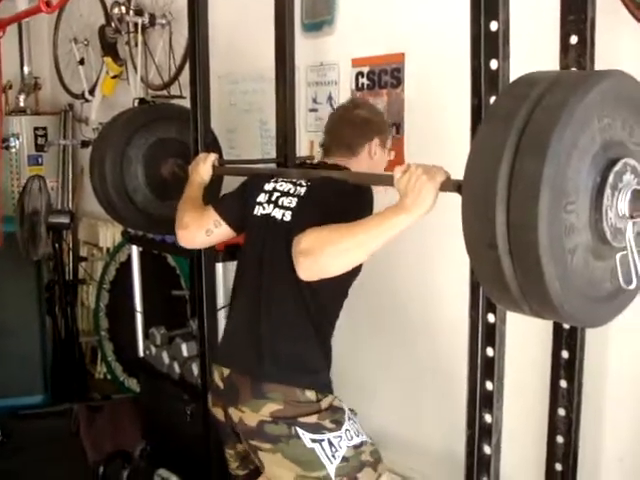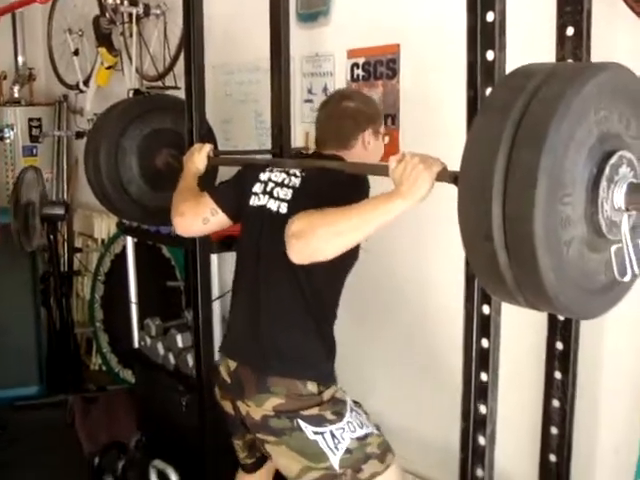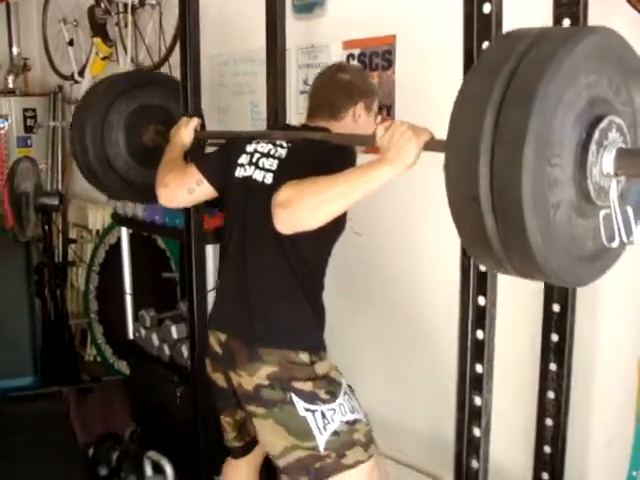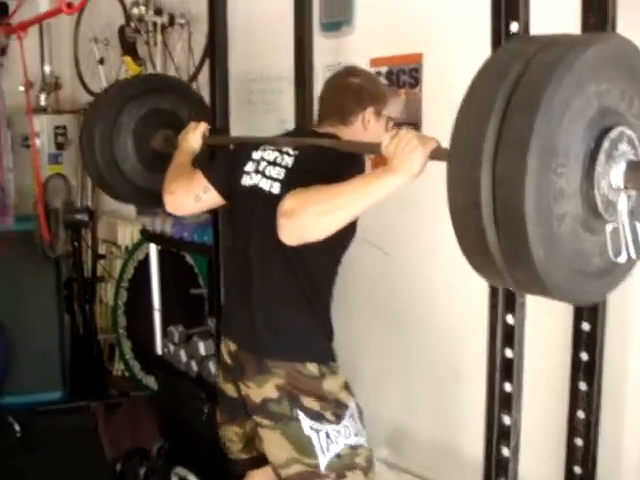
dt=0.3s
person 1, frame 1
left shoulder: (269, 182)
right shoulder: (349, 192)
left elbow: (191, 231)
right elbow: (312, 258)
left wrist: (197, 180)
right wrist: (408, 208)
left hip: (229, 378)
right hip: (285, 394)
person 1, frame 2
left shoulder: (264, 173)
right shoulder: (345, 183)
left elbow: (187, 218)
right elbow: (303, 242)
left wrist: (191, 170)
right wrist: (402, 196)
left hip: (234, 370)
right hip: (288, 387)
person 1, frame 3
left shoulder: (250, 145)
right shoulder: (331, 154)
left elbow: (171, 190)
right elbow: (290, 212)
left wrist: (178, 142)
right wrist: (389, 163)
left hip: (226, 341)
right hip: (280, 355)
person 1, frame 4
left shoulder: (258, 151)
right shoulder: (339, 162)
left elbow: (178, 198)
right elbow: (295, 221)
left wrist: (187, 147)
right wrist: (394, 173)
left hip: (239, 350)
right hip: (292, 366)
